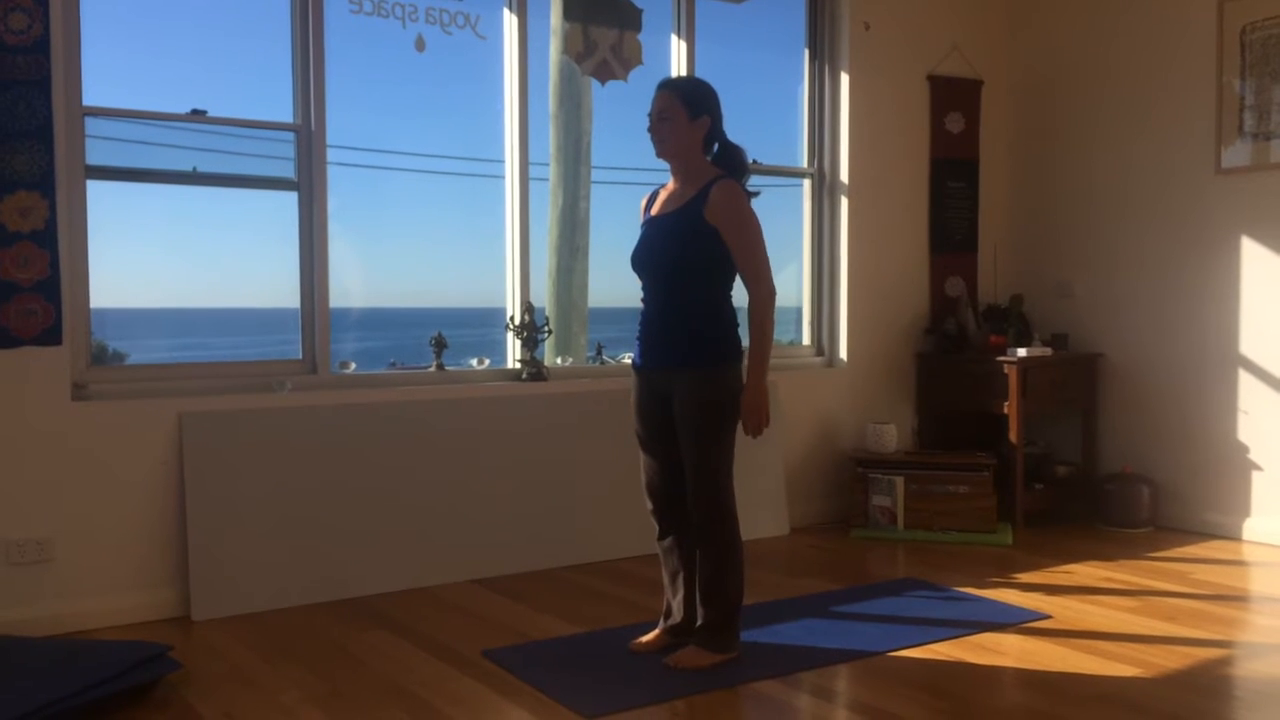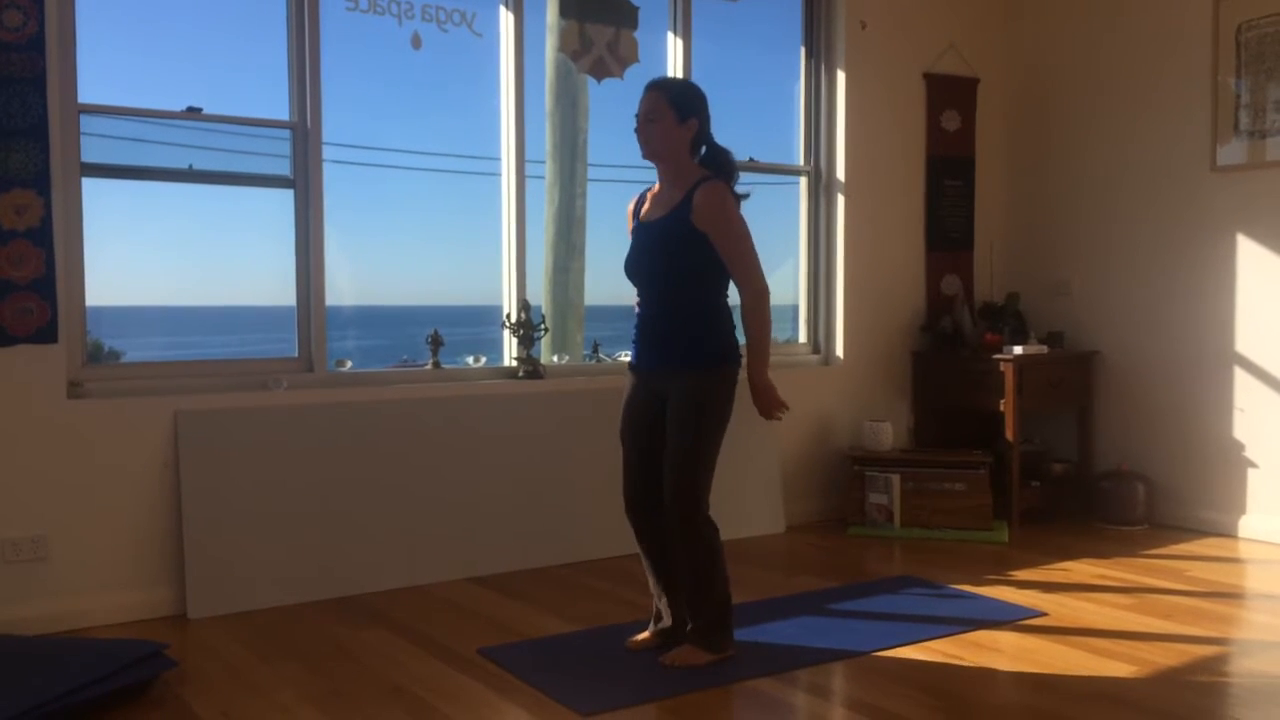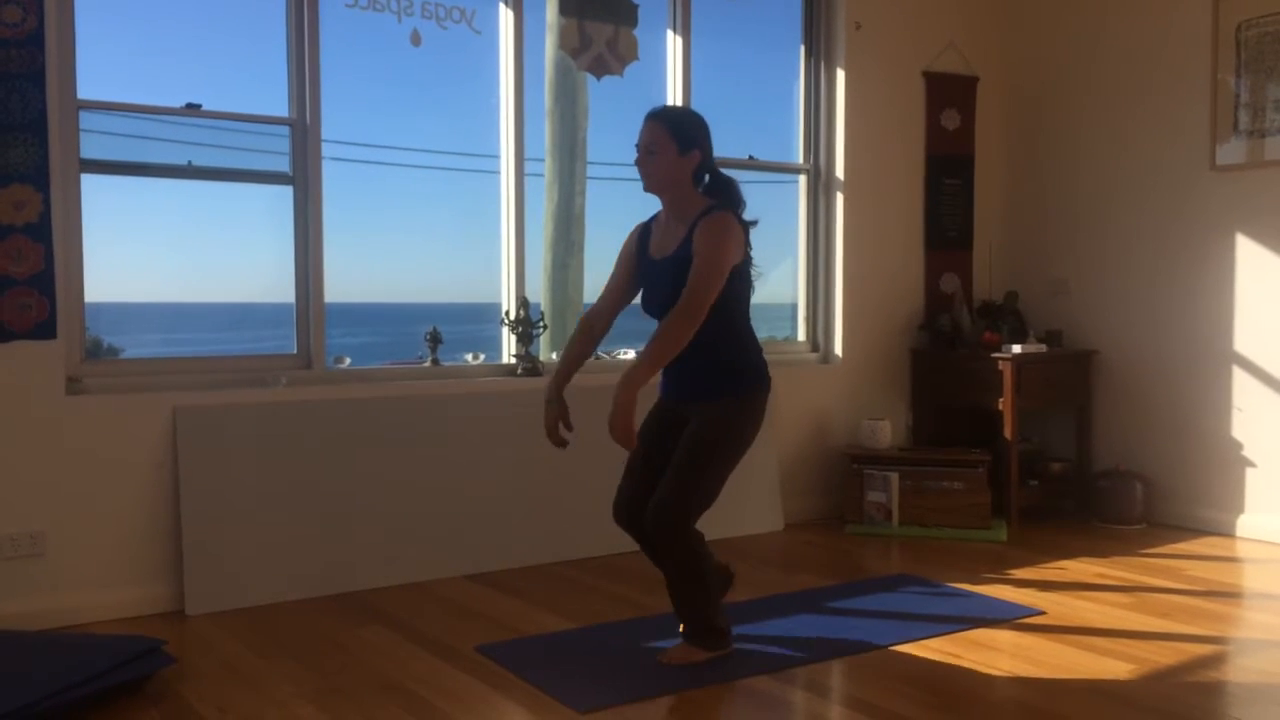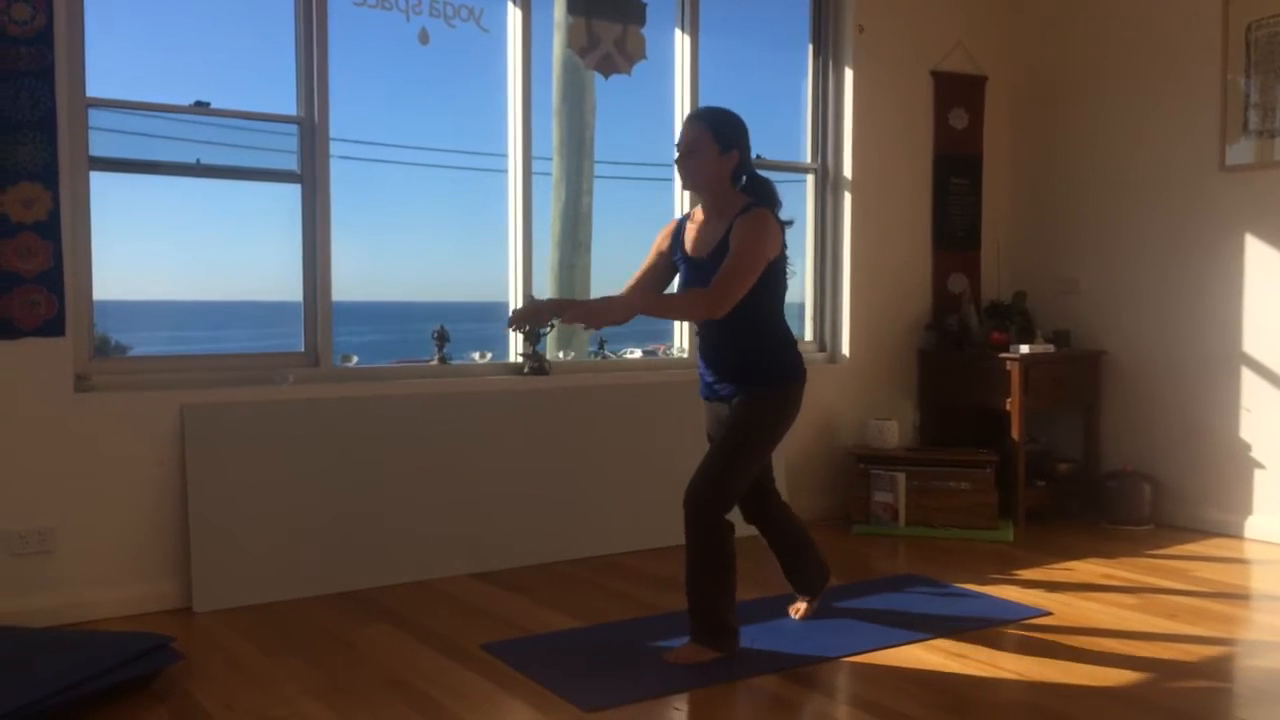
dt=1s
person 1, frame 1
left shoulder: (723, 196)
right shoulder: (653, 201)
left elbow: (762, 291)
left wrist: (756, 381)
left hip: (706, 370)
right hip: (653, 369)
left knee: (708, 502)
right knee: (666, 502)
left ankle: (718, 634)
right ankle: (679, 619)
person 1, frame 2
left shoulder: (710, 198)
right shoulder: (639, 206)
left elbow: (754, 290)
left wrist: (758, 377)
left hip: (702, 372)
right hip: (648, 371)
left knee: (683, 503)
right knee: (641, 501)
left ankle: (711, 634)
right ankle: (670, 620)
person 1, frame 3
left shoulder: (719, 227)
right shoulder: (643, 237)
left elbow: (688, 316)
right elbow: (599, 316)
left wrist: (628, 389)
right wrist: (556, 386)
left hip: (732, 395)
right hip: (679, 394)
left knee: (668, 514)
right knee: (630, 508)
left ankle: (708, 632)
right ankle: (711, 579)
person 1, frame 4
left shoulder: (757, 223)
right shoulder: (678, 232)
left elbow: (716, 302)
right elbow: (626, 302)
left wrist: (631, 305)
right wrist: (560, 307)
left hip: (770, 385)
right hip: (720, 389)
left knee: (704, 500)
right knee: (756, 497)
left ankle: (713, 634)
right ankle: (813, 580)
